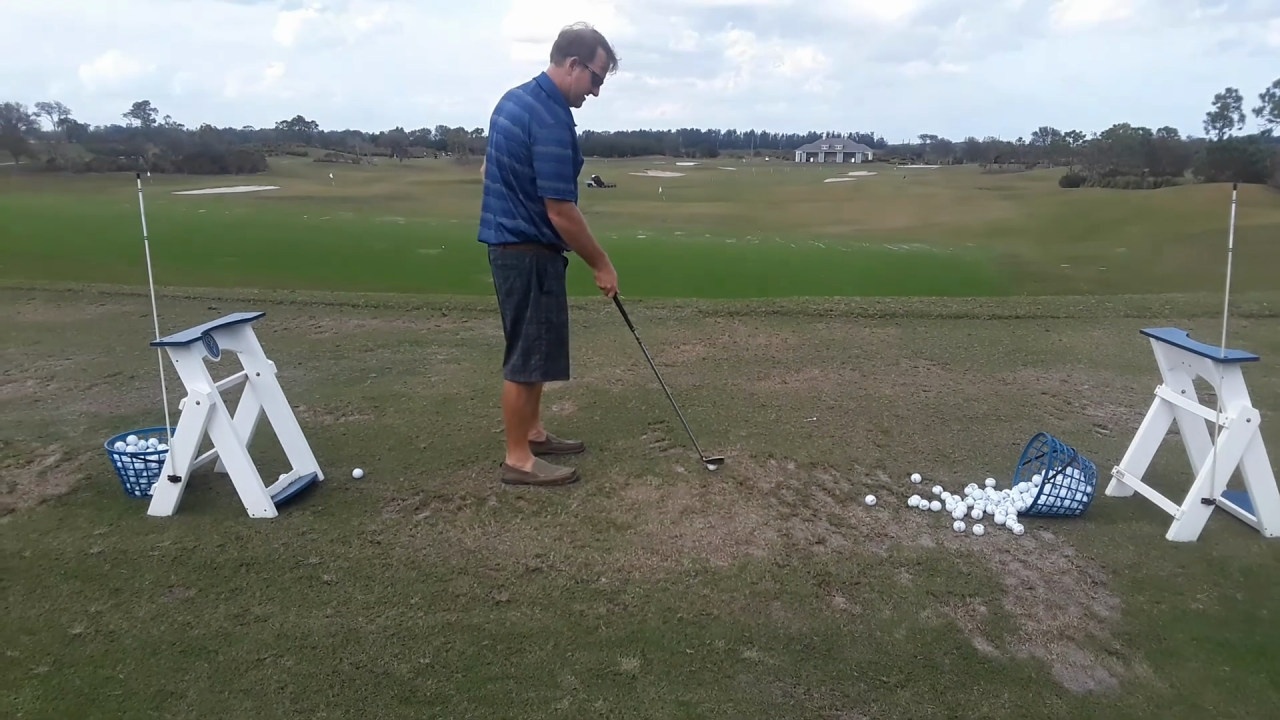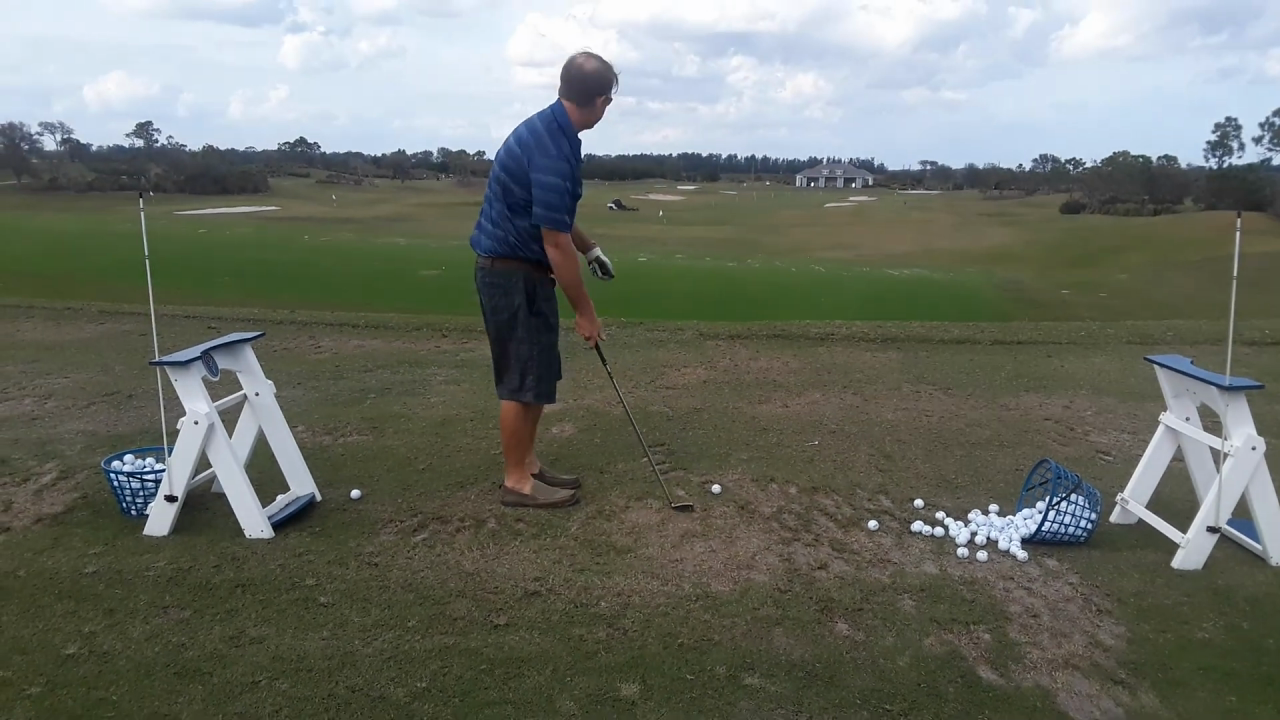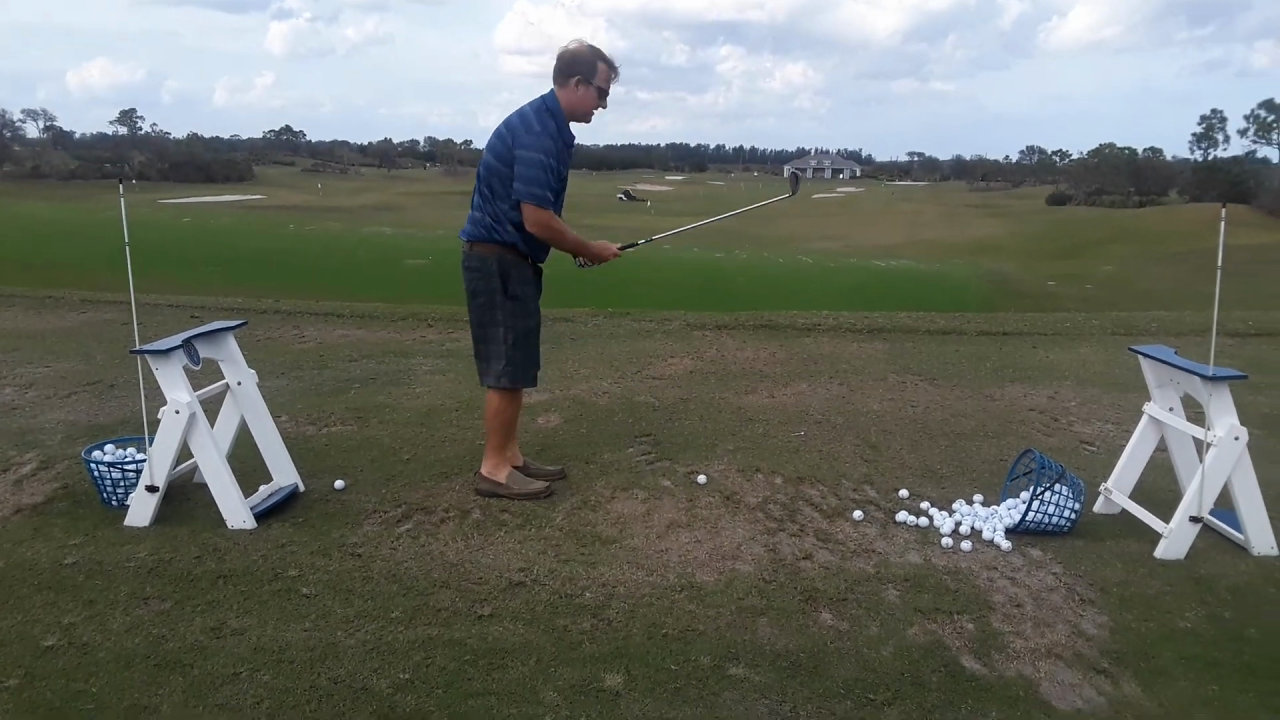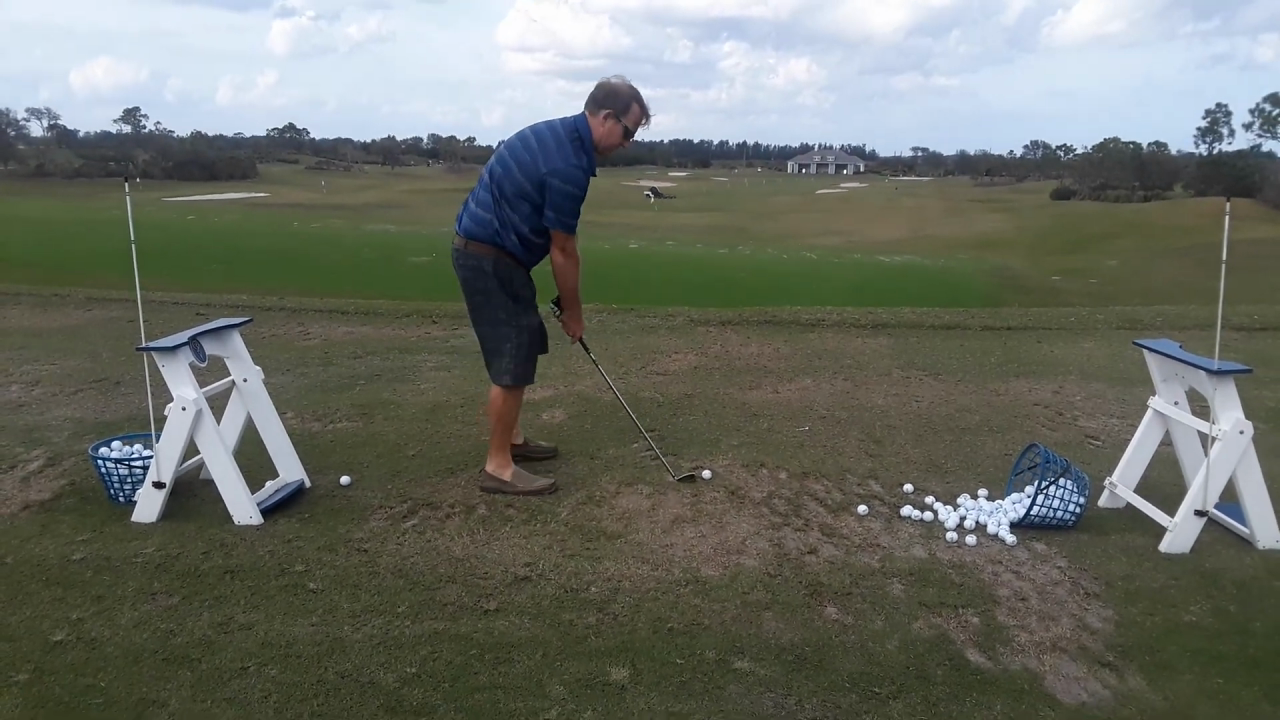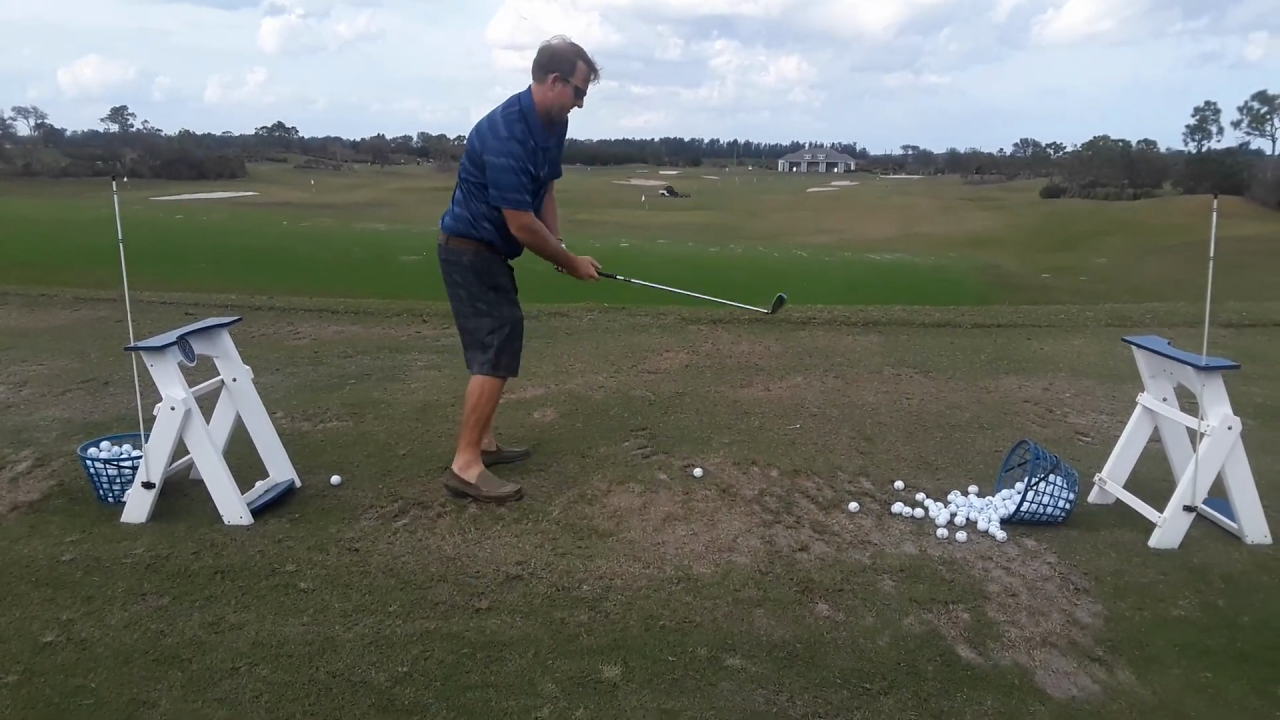
dt=1s
person 1, frame 1
left shoulder: (515, 99)
right shoulder: (551, 120)
left elbow: (492, 172)
right elbow: (561, 212)
right wrist: (600, 264)
left hip: (511, 242)
right hip: (529, 251)
left knee: (533, 349)
right knee: (528, 355)
left ankle: (533, 433)
right ankle: (517, 459)
person 1, frame 2
left shoulder: (547, 129)
right shoulder: (553, 150)
right elbow: (556, 245)
left wrist: (590, 248)
right wrist: (585, 311)
left hip: (516, 266)
right hip: (513, 272)
left knee: (536, 373)
right knee: (523, 378)
left ankle: (527, 463)
right ankle: (516, 480)
person 1, frame 3
left shoulder: (548, 125)
right shoulder: (537, 131)
right elbow: (537, 220)
left wrist: (579, 246)
right wrist: (589, 250)
left hip: (511, 259)
right hip: (498, 261)
left knee: (514, 365)
right knee: (507, 367)
left ankle: (510, 456)
right ankle: (493, 469)
person 1, frame 4
left shoulder: (560, 135)
right shoulder: (568, 163)
right elbow: (564, 250)
right wrist: (573, 312)
left hip: (490, 249)
right hip: (489, 256)
left knee: (524, 347)
right knee: (513, 358)
left ankle: (511, 438)
right ankle: (498, 466)
person 1, frame 5
left shoulder: (551, 124)
right shoulder: (506, 135)
left elbow: (544, 191)
right elbow: (521, 224)
left wrist: (559, 246)
right wrist: (569, 262)
left hip: (487, 250)
right hip: (470, 250)
left knee: (498, 346)
right knee: (494, 352)
left ankle: (481, 442)
right ankle: (465, 465)
